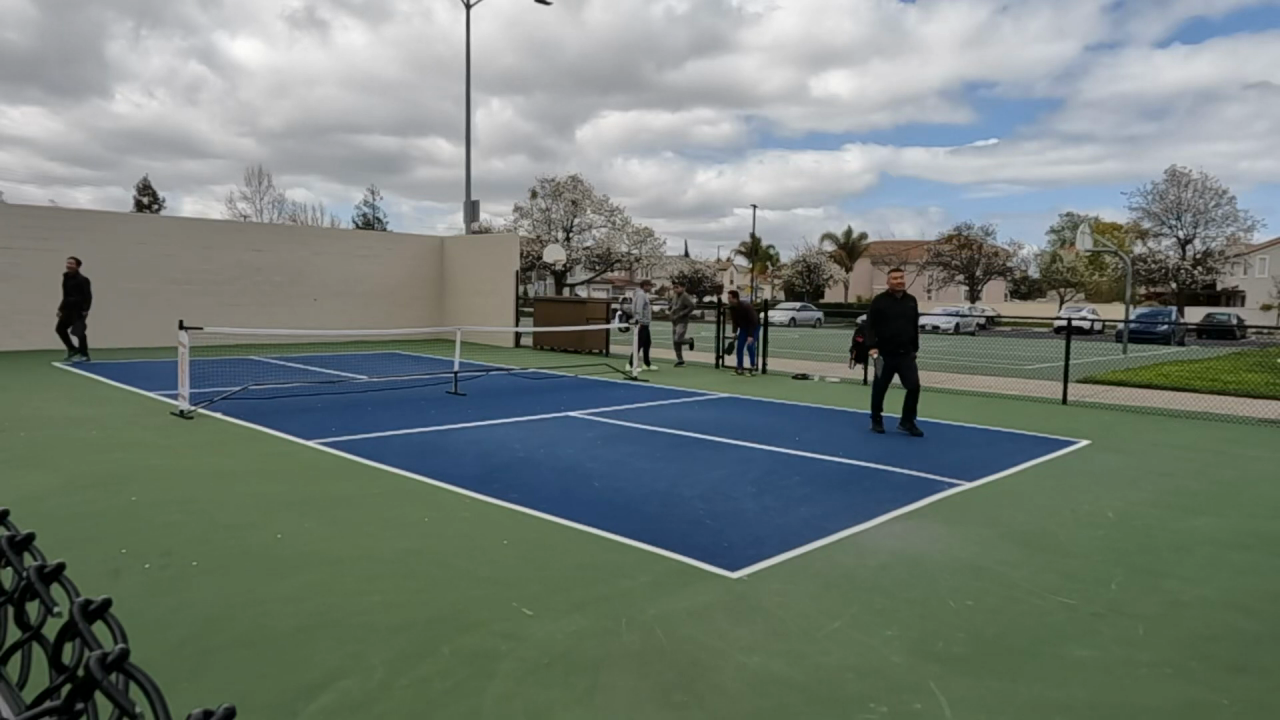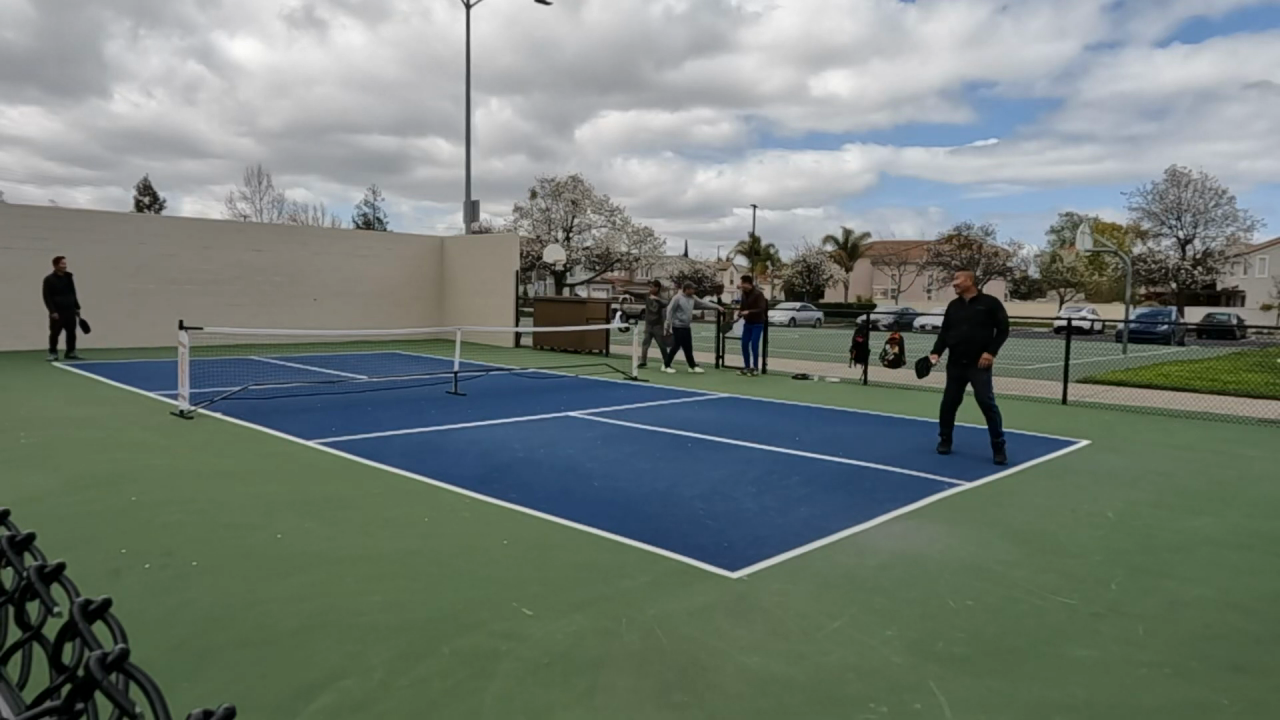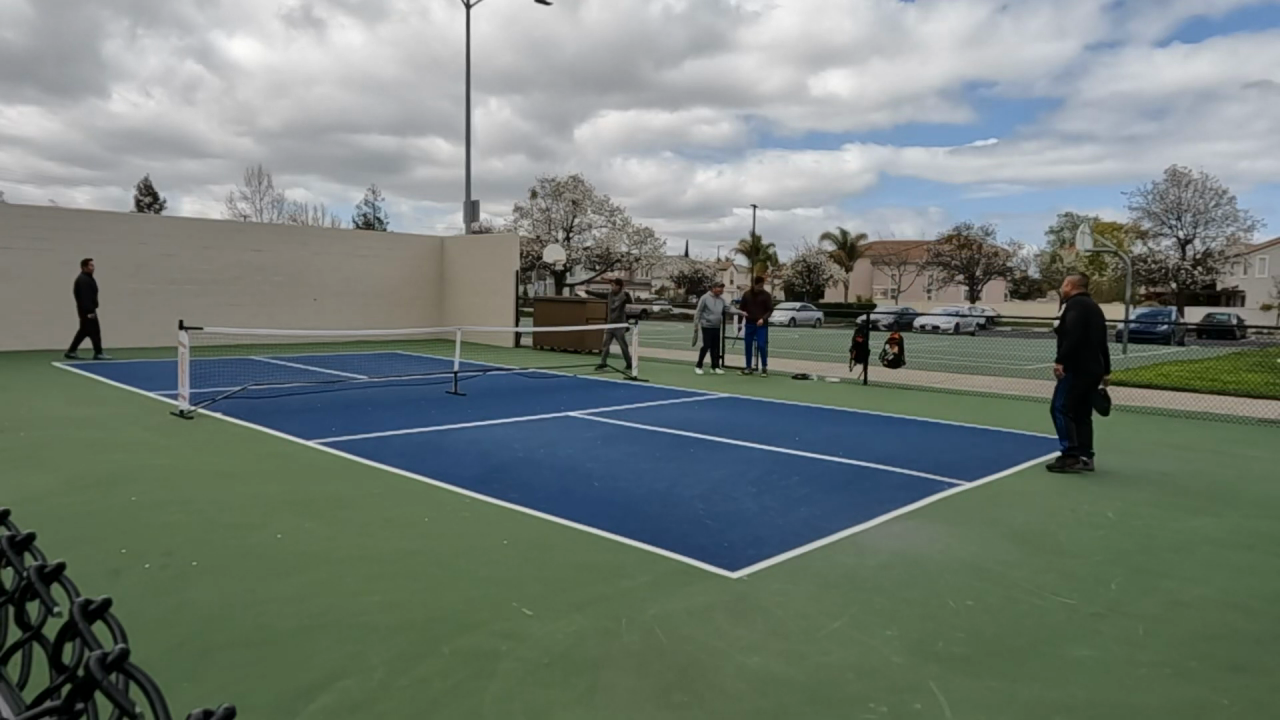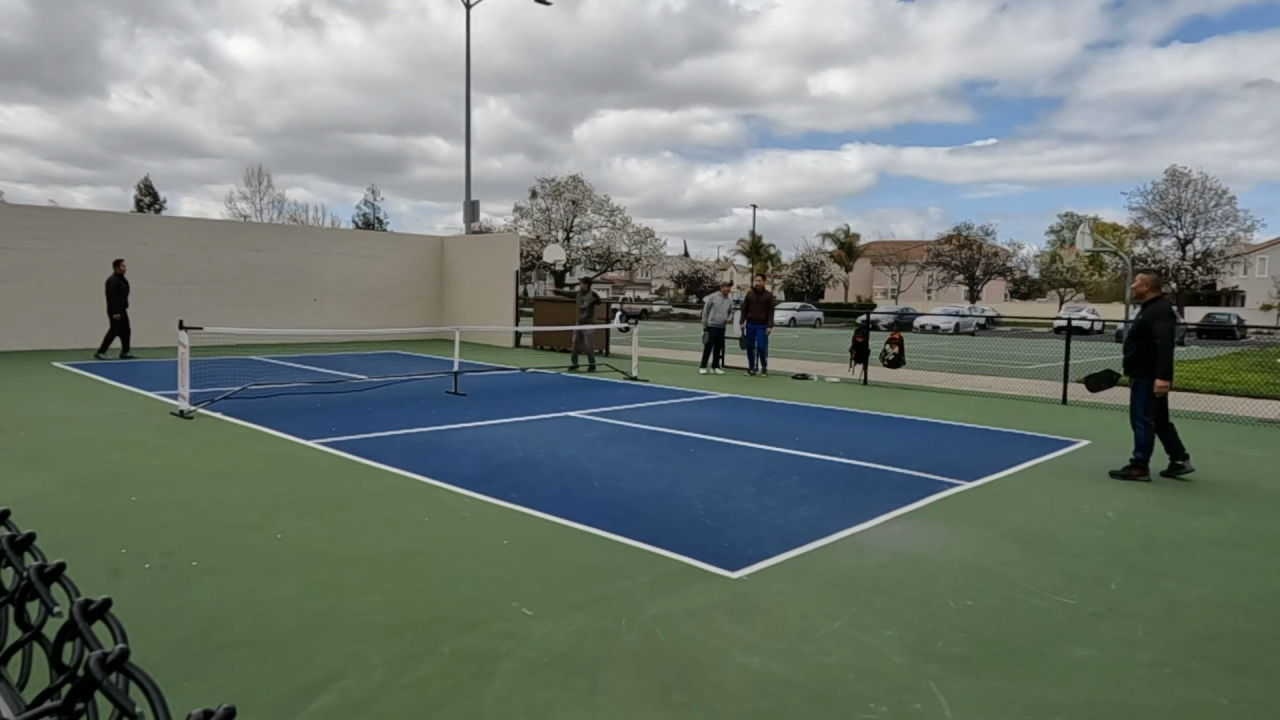
dt=1s
person 1, frame 1
left shoulder: (911, 301)
right shoulder: (879, 301)
right elbow: (871, 326)
left wrist: (914, 348)
right wrist: (872, 347)
left hip: (906, 354)
right hip: (885, 354)
left knee: (914, 386)
right knee: (879, 388)
left ankle: (908, 422)
right ankle: (876, 420)
person 1, frame 2
left shoulder: (990, 303)
right shoulder: (953, 306)
left elbow: (1003, 328)
right elbow: (945, 332)
left wrist: (991, 352)
right wrist: (936, 352)
left hip: (979, 365)
right hip: (955, 364)
left knee: (987, 402)
right knee: (949, 403)
left ankle: (999, 445)
right ankle: (945, 439)
person 1, frame 3
left shoulder: (1075, 304)
right shoulder: (1094, 308)
left elbow: (1072, 337)
right elbow: (1102, 343)
left wrist: (1060, 360)
right wrist: (1105, 371)
left hip: (1075, 371)
right hip: (1093, 370)
left knee: (1060, 409)
right knee: (1081, 414)
left ankle: (1071, 456)
right ankle: (1084, 456)
person 1, frame 4
left shoulder: (1159, 311)
right shoulder: (1150, 308)
left elbow: (1165, 346)
left wrist: (1163, 376)
left hip: (1148, 377)
right hip: (1146, 375)
left knee: (1141, 420)
right knee: (1160, 420)
left ankle: (1139, 467)
right ankle: (1180, 461)
